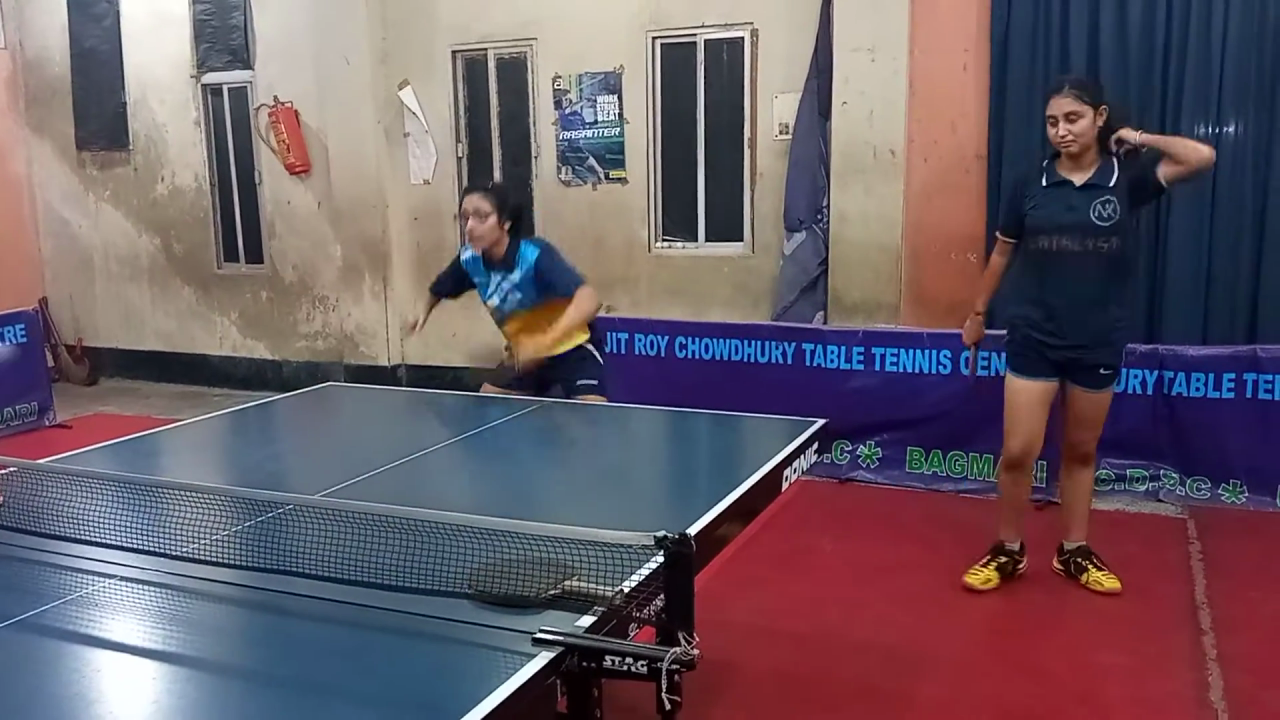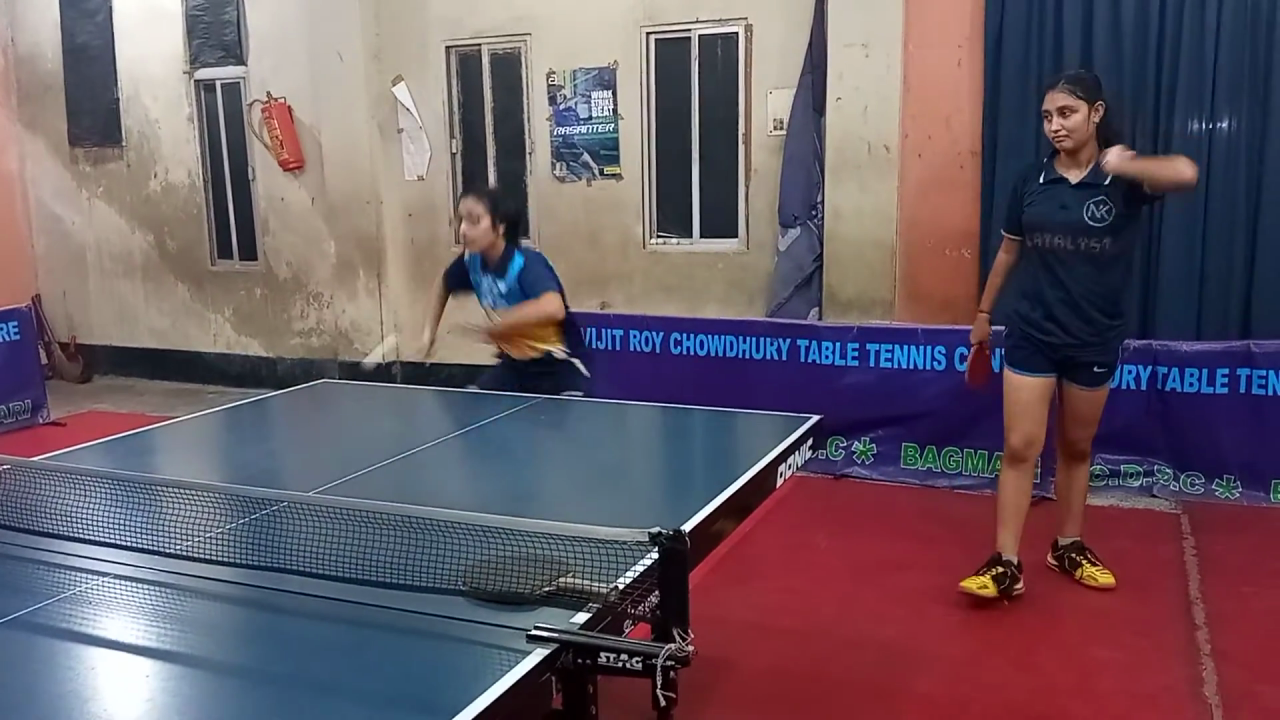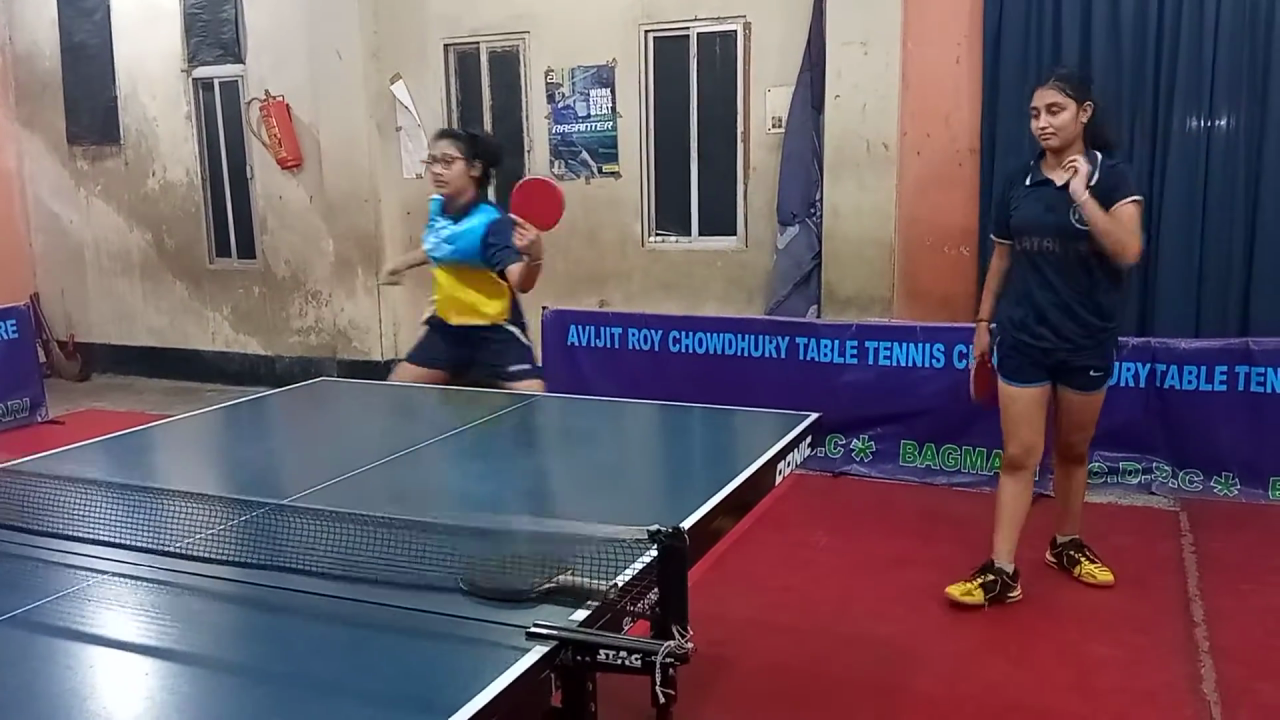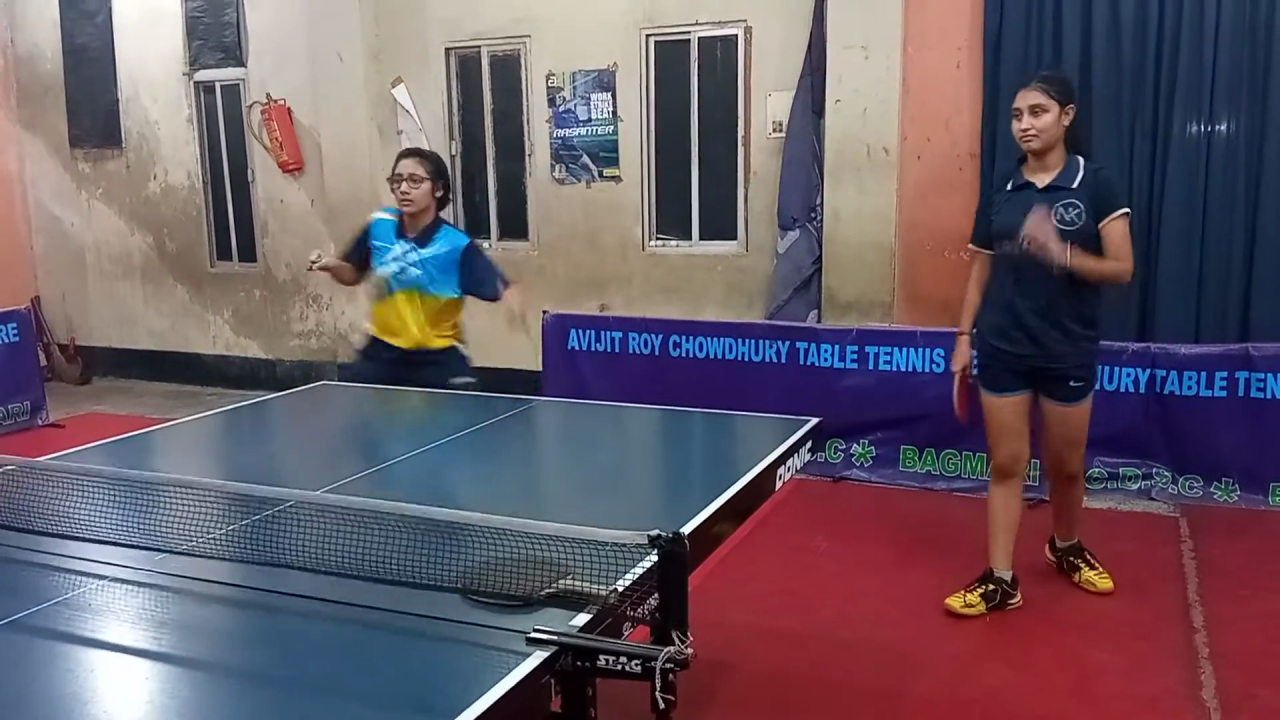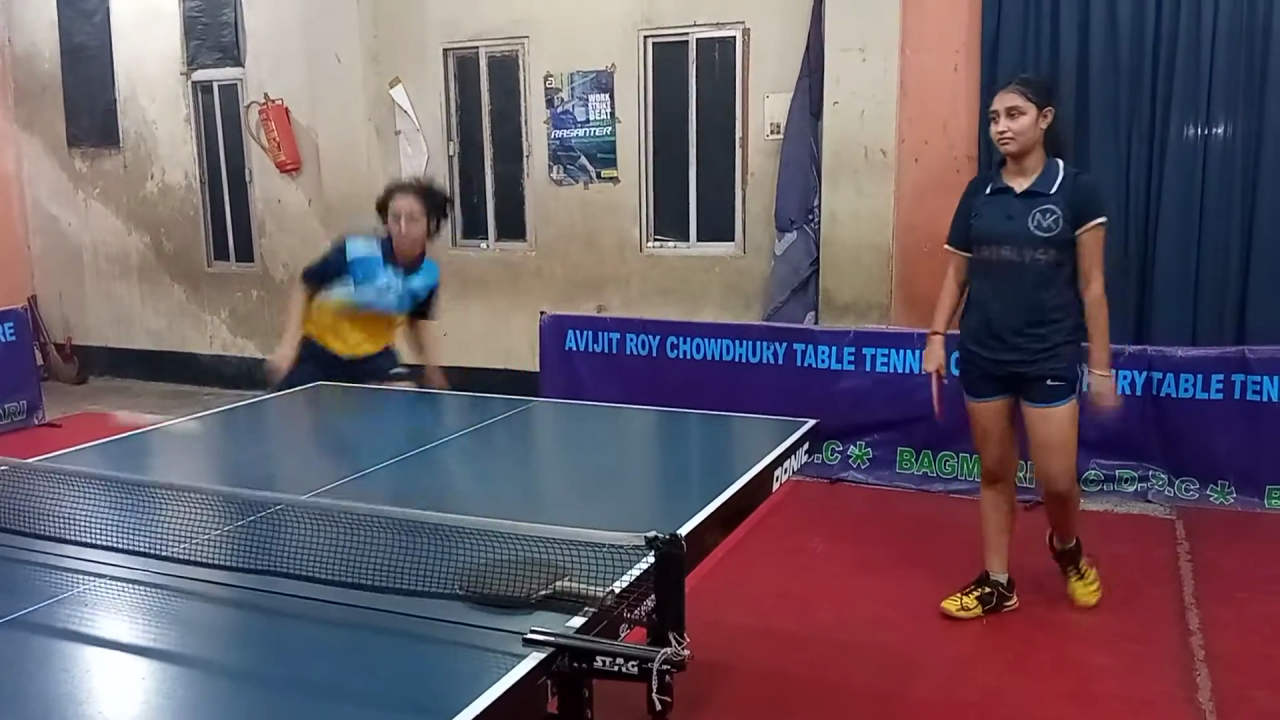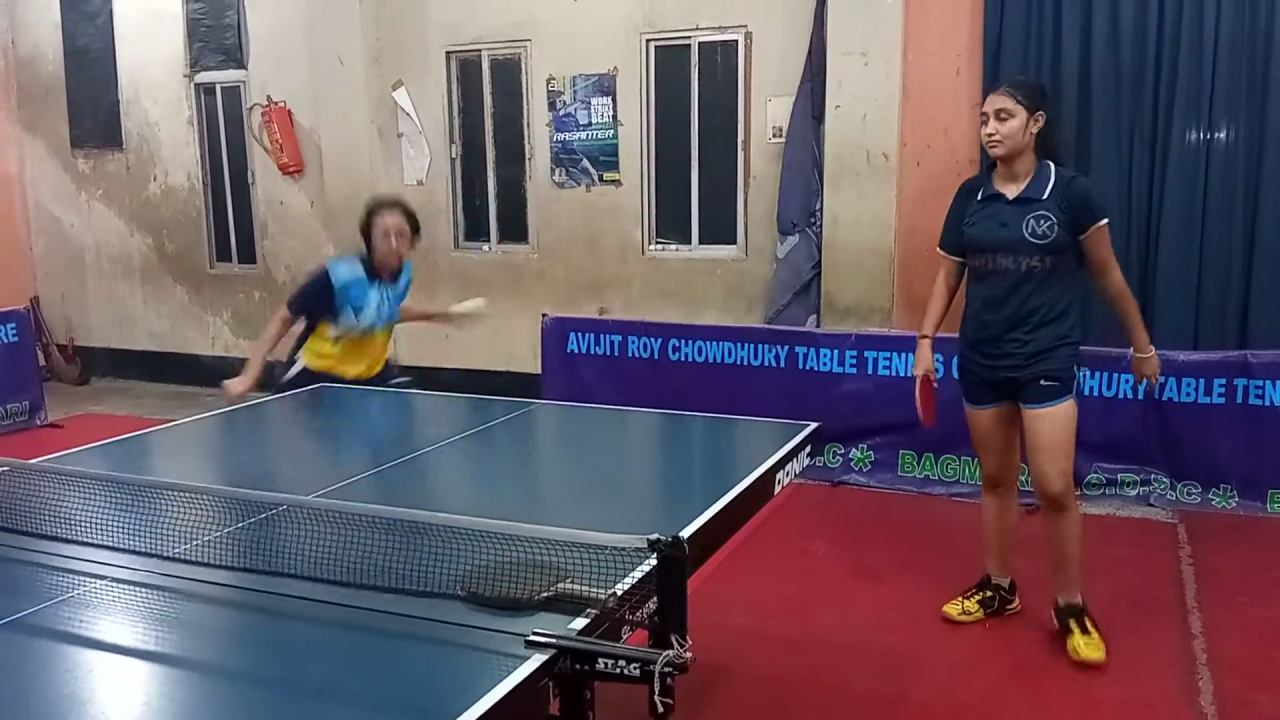
dt=0.2s
person 1, frame 1
left shoulder: (1129, 176)
right shoulder: (1030, 183)
left elbow: (1202, 156)
right elbow: (1002, 254)
left wrist: (1140, 139)
right wrist: (977, 314)
left hip: (1098, 342)
right hip: (1033, 338)
left knee: (1080, 451)
right knee: (1018, 452)
left ankle: (1073, 551)
right ankle: (1008, 549)
person 1, frame 2
left shoulder: (1128, 174)
right shoulder: (1031, 180)
left elbow: (1185, 173)
right elbow: (1009, 253)
left wrist: (1124, 162)
right wrist: (984, 314)
left hip: (1095, 339)
right hip: (1029, 334)
left knee: (1077, 448)
right knee: (1020, 449)
left ankle: (1067, 548)
right ankle: (1004, 564)
person 1, frame 3
left shoulder: (1112, 176)
right shoulder: (1017, 183)
left elbow: (1128, 253)
left wrist: (1082, 193)
right wrist: (983, 323)
left hip: (1087, 342)
right hip: (1021, 340)
left knee: (1072, 450)
right knee: (1018, 457)
left ankle: (1066, 544)
right ankle: (1000, 572)
person 1, frame 4
left shoulder: (1096, 185)
right shoulder: (999, 190)
left elbow: (1121, 268)
left wrist: (1060, 253)
right wrist: (965, 335)
left hip: (1068, 351)
right hip: (1002, 349)
left knee: (1066, 467)
right knee: (1006, 466)
left ankle: (1066, 547)
right ankle: (1000, 580)
person 1, frame 5
left shoulder: (1076, 190)
right shoulder: (977, 193)
left elbow: (1091, 280)
right elbow: (958, 273)
left wrist: (1099, 359)
right wrist: (936, 338)
left hip: (1049, 357)
right hip: (982, 355)
left knee: (1058, 481)
right knee: (996, 473)
left ankle: (1068, 548)
right ankle: (996, 583)
person 1, frame 6
left shoulder: (1071, 192)
right shoulder: (970, 195)
left elbow: (1108, 276)
right elbow: (948, 275)
left wrist: (1141, 342)
right wrist: (925, 339)
left hip: (1047, 360)
right hip: (981, 360)
left knee: (1055, 488)
right knee: (995, 479)
left ankle: (1072, 608)
right ankle: (998, 586)
person 2, frame 1
left shoulder: (536, 256)
right shoulder: (469, 261)
left elbow: (589, 300)
right elbow: (436, 293)
left wrist: (543, 342)
right wrist: (420, 313)
left hip: (572, 354)
right hip: (526, 358)
person 2, frame 2
left shoulder: (528, 265)
right shoulder: (472, 259)
left elbow: (554, 310)
right elbow: (445, 286)
left wrist: (497, 324)
right wrist: (430, 330)
left hip: (556, 364)
right hip: (515, 363)
person 2, frame 3
left shoulder: (491, 222)
right shoulder: (437, 205)
left elbow: (521, 283)
left wrist: (531, 255)
right wrist: (400, 264)
left hip: (494, 329)
right hip: (446, 325)
person 2, frame 4
left shoulder: (457, 247)
right shoulder: (378, 226)
left elbow: (503, 291)
right elbow: (351, 273)
left wrist: (513, 304)
right wrist: (331, 265)
left hip: (440, 352)
right hip: (386, 346)
person 2, frame 5
left shoulder: (428, 274)
right shoulder: (354, 253)
right elbow: (305, 287)
left wrist: (430, 368)
right wrist: (289, 340)
left hip: (373, 354)
right hip: (322, 351)
person 2, frame 6
left shoulder: (402, 277)
right shoulder: (338, 277)
right elbow: (283, 318)
left wrist: (431, 314)
right wrist: (250, 375)
left hip: (369, 375)
right hip: (317, 374)
